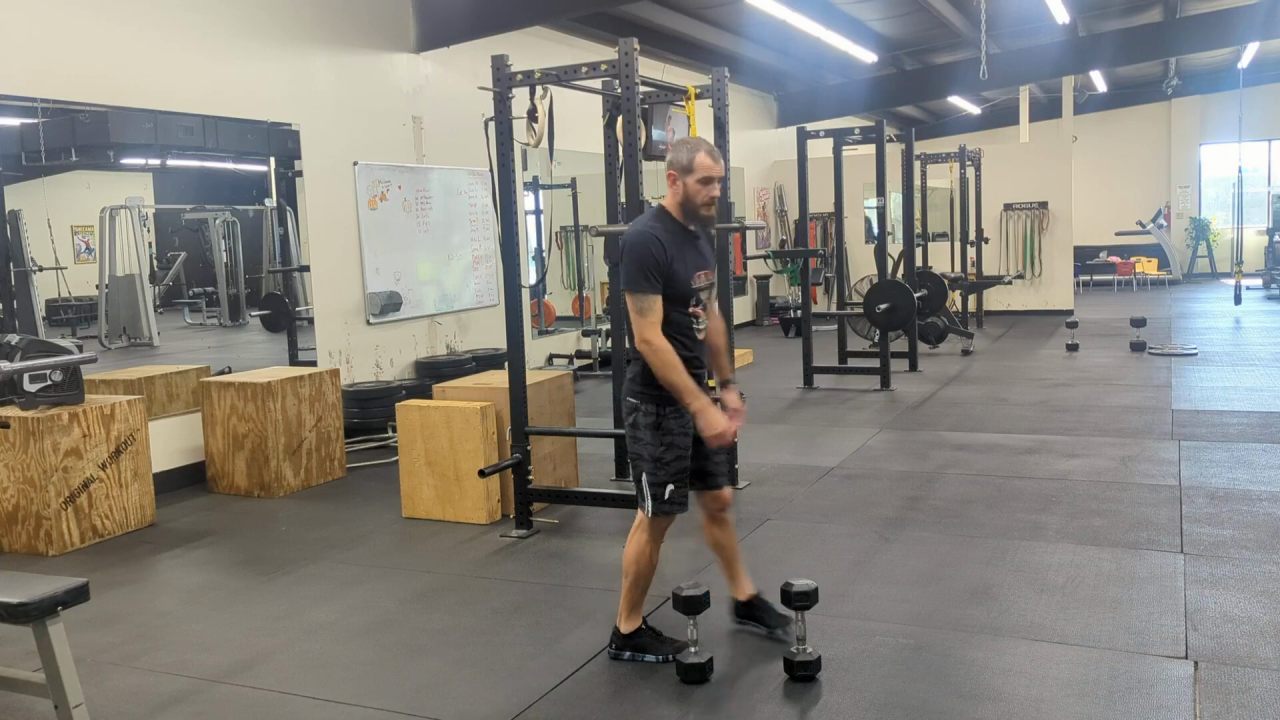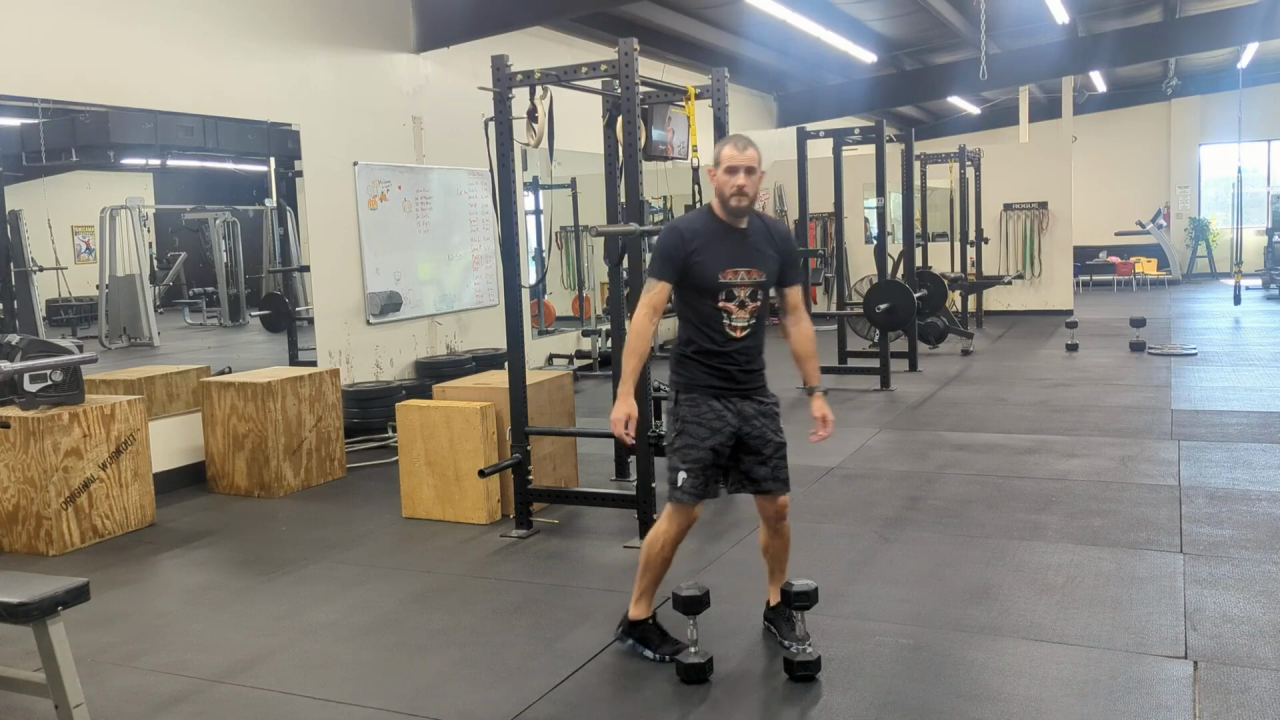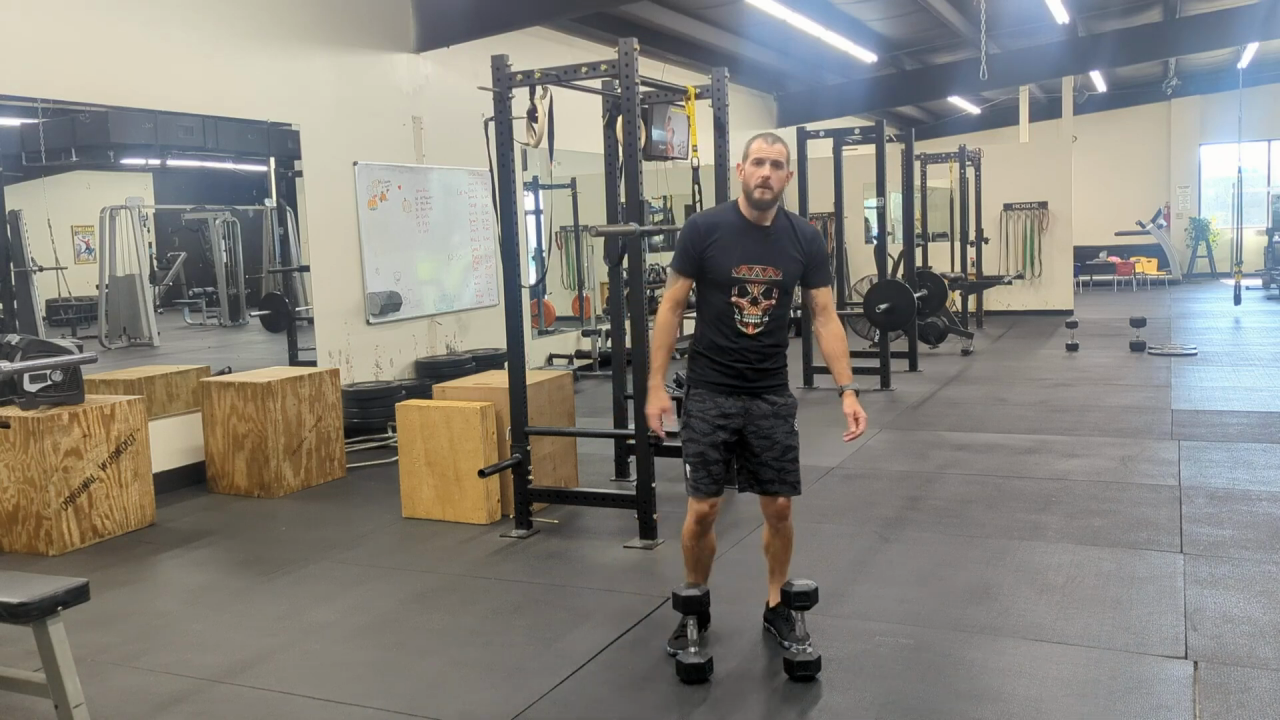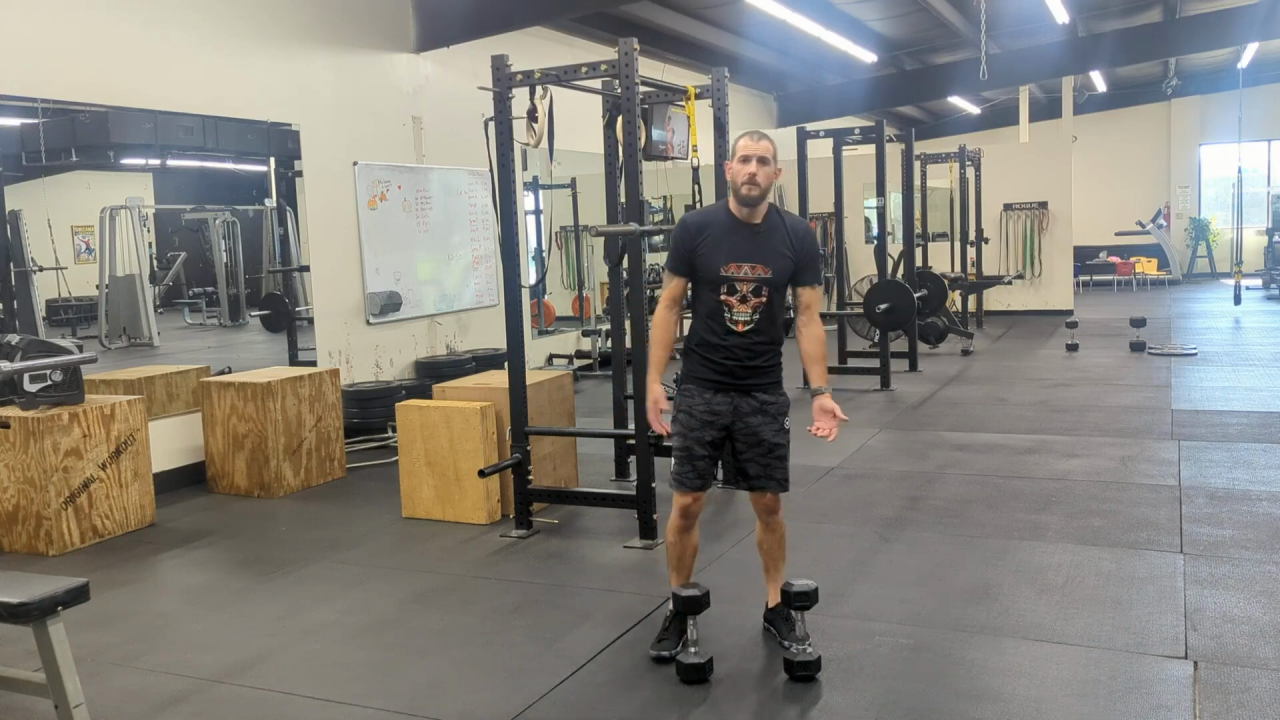
dt=0.3s
person 1, frame 1
left shoulder: (703, 235)
right shoulder: (646, 241)
right elbow: (651, 339)
left wrist: (727, 385)
right wrist: (700, 410)
left hip: (697, 396)
right hip: (659, 405)
left knee: (719, 501)
right knee: (656, 518)
left ankle: (745, 598)
right ankle: (628, 632)
person 1, frame 2
left shoulder: (777, 236)
right shoulder: (683, 235)
left elbow: (797, 318)
right elbow: (647, 314)
left wrist: (815, 391)
right wrist: (626, 393)
left hip: (755, 395)
right hip: (699, 396)
left knee: (777, 507)
right knee: (682, 512)
left ankle: (776, 606)
right ankle: (637, 619)
person 1, frame 3
left shoulder: (805, 238)
right shoulder: (704, 229)
left elbow: (825, 318)
right elbow: (670, 309)
left wrist: (848, 391)
right wrist: (657, 386)
left hip: (771, 395)
right hip: (709, 393)
left knee: (778, 508)
right knee: (702, 509)
left ankle: (775, 605)
person 1, frame 4
left shoulder: (797, 236)
right shoulder: (695, 228)
left elbow: (808, 318)
right elbow: (668, 307)
left wrist: (820, 391)
right wrist: (655, 381)
left hip: (764, 393)
right hip: (700, 389)
left knee: (768, 504)
right knee: (686, 505)
left ankle: (775, 605)
right ankle: (678, 611)
